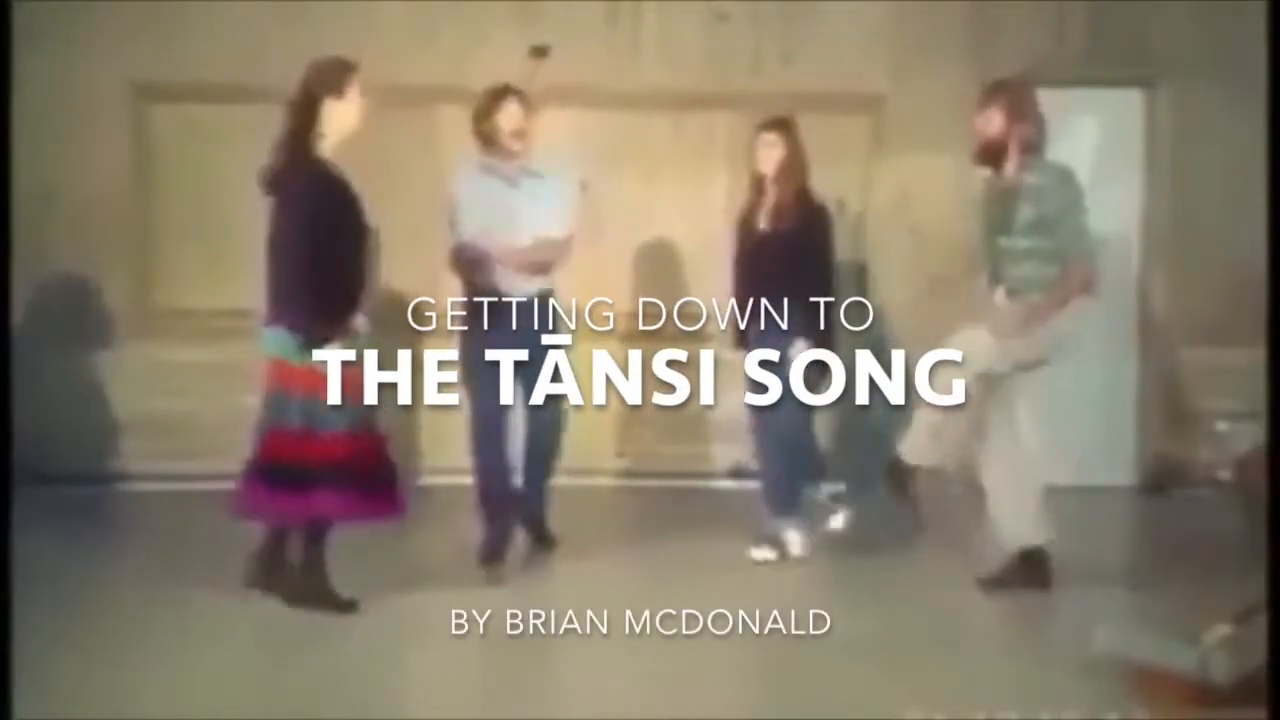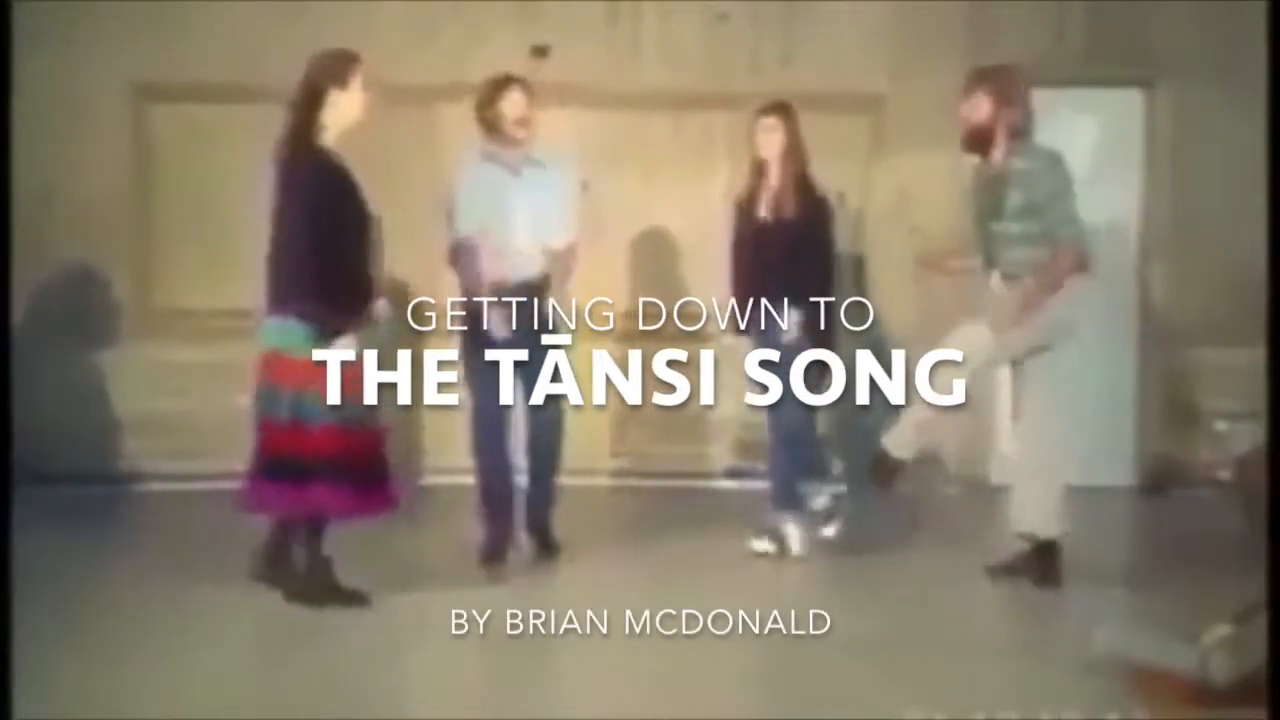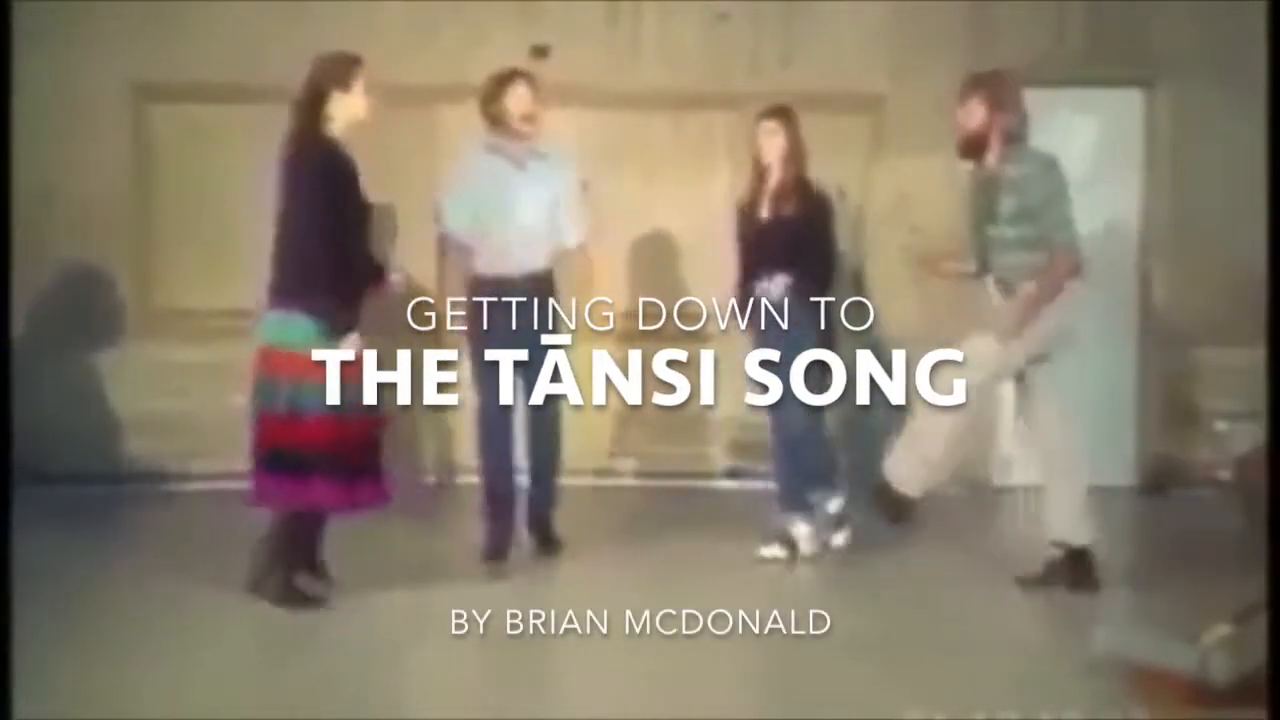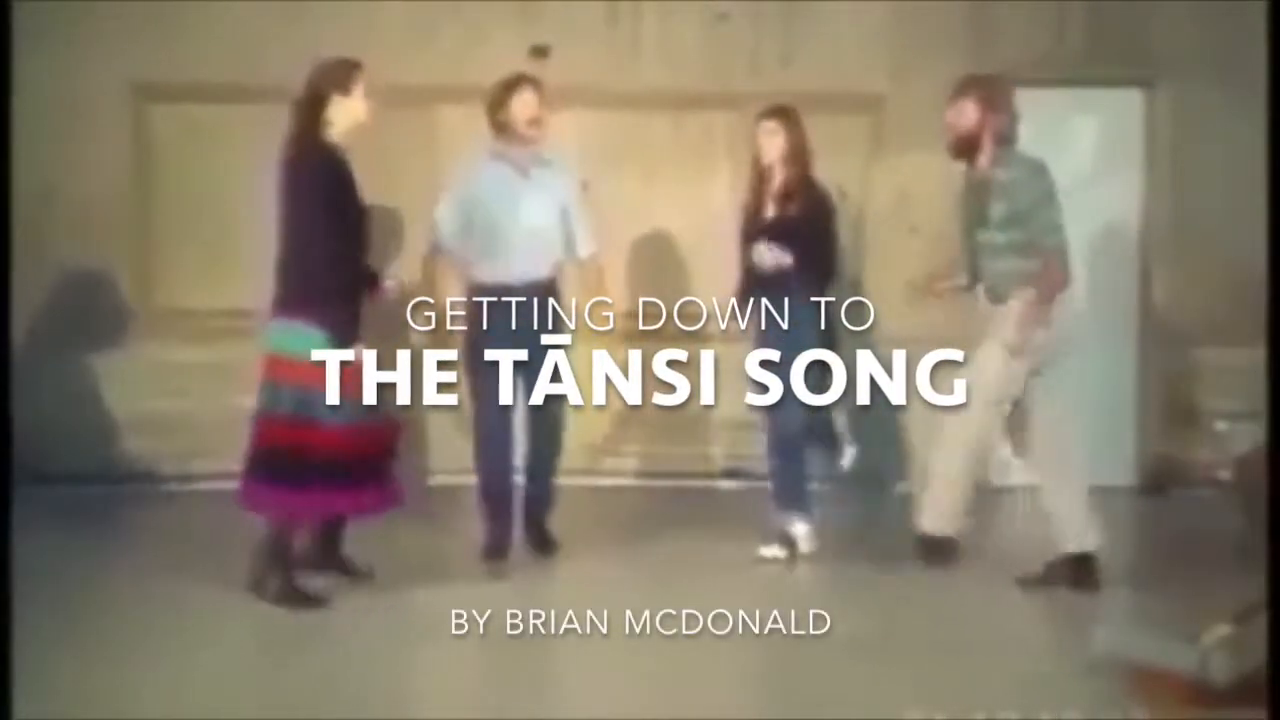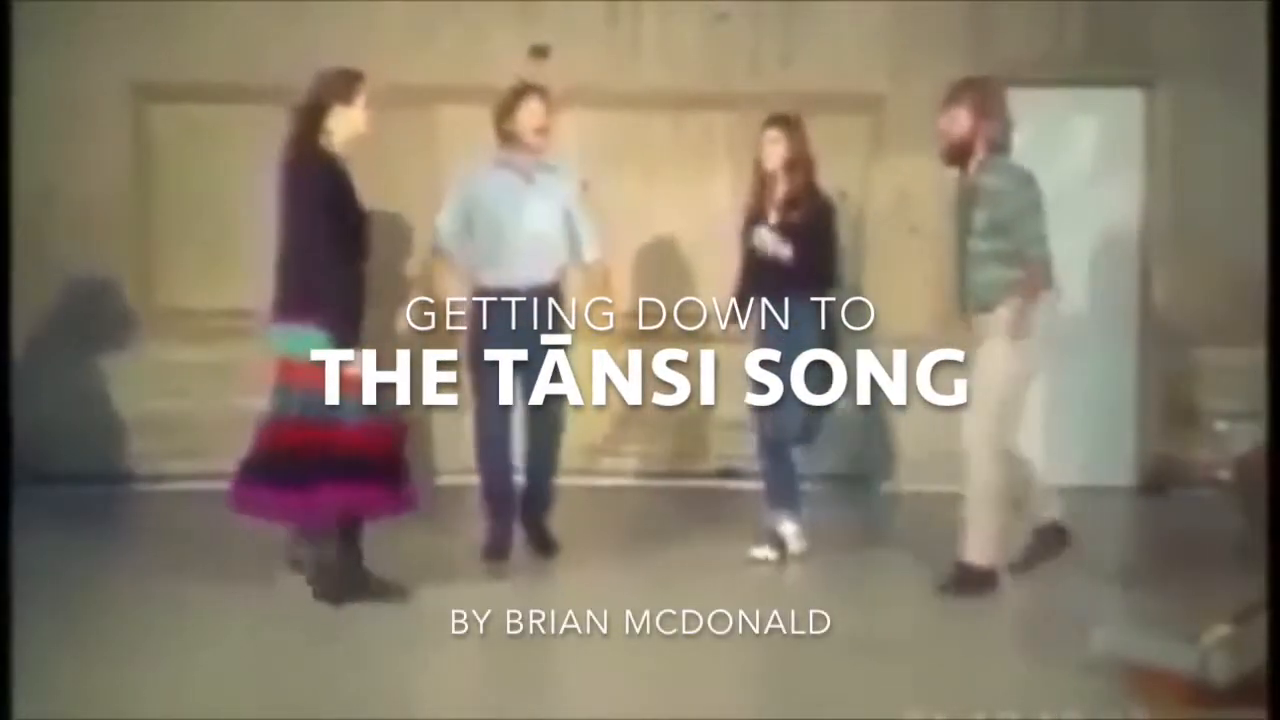
dt=0.1s
person 1, frame 1
left shoulder: (315, 171)
right shoulder: (307, 174)
right elbow: (293, 259)
left wrist: (345, 314)
right wrist: (317, 335)
left hip: (317, 329)
right hip: (306, 335)
left knee: (313, 449)
right knee: (324, 450)
left ankle: (271, 561)
right ankle: (308, 573)
person 1, frame 2
left shoulder: (320, 163)
right shoulder: (310, 165)
right elbow: (299, 251)
left wrist: (366, 296)
right wrist: (332, 327)
left hip: (320, 322)
right hip: (308, 328)
left knee: (316, 441)
right knee: (320, 444)
left ankle: (279, 556)
right ankle: (309, 567)
person 1, frame 3
left shoulder: (320, 157)
right shoulder: (321, 159)
right elbow: (311, 246)
left wrist: (378, 274)
right wrist: (341, 323)
left hip: (314, 317)
right hip: (308, 320)
left knee: (322, 436)
right knee: (310, 441)
left ankle: (298, 544)
right ankle: (273, 566)
person 1, frame 4
left shoulder: (317, 161)
right shoulder: (318, 164)
right elbow: (321, 253)
left wrist: (370, 281)
right wrist: (344, 333)
left hip: (317, 324)
right hip: (313, 328)
left knee: (336, 440)
right knee: (319, 444)
left ankle: (322, 545)
right ankle: (273, 566)
person 1, frame 5
left shoulder: (312, 170)
right shoulder: (321, 173)
right elbow: (326, 261)
left wrist: (346, 335)
right wrist: (348, 341)
left hip: (312, 328)
right hip: (317, 332)
left knee: (336, 445)
right knee: (342, 446)
left ankle: (333, 558)
right ankle: (334, 564)
person 2, frame 1
left shoulder: (1053, 183)
right shoulder: (997, 187)
left elbow: (1080, 269)
left wrist: (1027, 317)
right wrist: (983, 288)
left hip: (1049, 317)
right hip: (1019, 313)
left knee: (956, 357)
right knee: (1004, 435)
left ankle: (915, 454)
right ankle: (1026, 553)
person 2, frame 2
left shoulder: (1041, 166)
right shoulder: (986, 173)
left elbow: (1070, 251)
left wrist: (1023, 300)
right wrist: (961, 263)
left hip: (1045, 300)
right hip: (1017, 299)
left knee: (953, 355)
left ankle: (896, 449)
right ankle: (1041, 545)
person 2, frame 3
left shoulder: (1035, 170)
right shoulder: (985, 176)
left elbow: (1065, 255)
left wrist: (1029, 306)
right wrist: (954, 263)
left hip: (1045, 306)
right hip: (1016, 304)
left knee: (957, 380)
right knee: (1049, 432)
left ankle: (901, 482)
right ankle: (1074, 556)
person 2, frame 4
left shoulder: (1024, 175)
right shoulder: (976, 180)
left elbow: (1055, 261)
left wrist: (1031, 319)
right wrist: (955, 280)
left hip: (1026, 315)
right hip: (1003, 311)
left knee: (966, 408)
left ankle: (937, 528)
right ankle: (1078, 557)
person 2, frame 5
left shoulder: (1011, 184)
right shoulder: (969, 184)
left elbow: (1038, 268)
left wrist: (1019, 314)
right wrist: (960, 307)
left hip: (1013, 324)
right hip: (989, 321)
left knee: (981, 434)
right knee: (989, 435)
left ankle: (978, 562)
right ankle: (1048, 523)
person 3, frame 1
left shoulder: (552, 184)
right shoulder: (467, 185)
left elbow: (558, 244)
right elbow: (465, 253)
left wrist: (509, 253)
right wrist: (497, 271)
left hip: (536, 308)
right hip: (486, 311)
left knee: (547, 413)
right knee: (488, 422)
left ankle: (532, 509)
right ankle: (497, 528)
person 3, frame 2
left shoulder: (554, 174)
right shoulder: (469, 175)
left elbow: (565, 248)
right elbow: (462, 248)
left wrist: (548, 297)
right wrist: (487, 302)
left hip: (537, 306)
right hip: (486, 308)
left knee: (547, 417)
right knee: (489, 419)
left ankle: (539, 517)
right ankle: (497, 528)
person 3, frame 3
left shoulder: (556, 169)
right shoulder: (472, 168)
left elbow: (572, 238)
right elbow: (454, 241)
left hip: (539, 294)
right hip: (490, 296)
left knee: (545, 411)
right knee: (495, 414)
left ankle: (541, 517)
right ankle: (499, 526)
person 3, frame 4
left shoulder: (560, 176)
right shoulder: (475, 175)
left elbow: (583, 247)
right elbow: (445, 244)
left hip: (541, 301)
right hip: (490, 302)
left knee: (547, 414)
right knee: (492, 417)
left ankle: (537, 517)
right ankle: (497, 525)
person 3, frame 5
left shoulder: (563, 183)
right shoulder: (478, 182)
left elbow: (587, 248)
right elbow: (446, 244)
left hip: (543, 306)
right hip: (493, 307)
left knee: (546, 415)
right knee: (490, 419)
left ankle: (536, 517)
right ankle: (501, 522)
person 4, frame 1
left shoulder: (808, 213)
right shoulder: (751, 214)
left elbow: (821, 281)
left wrist: (812, 337)
right wrist: (743, 331)
left hip: (798, 334)
right hip: (765, 332)
left knee: (785, 426)
right knee: (770, 428)
left ankle: (789, 528)
right ankle: (789, 527)
person 4, frame 2
left shoulder: (809, 202)
right shoulder: (749, 202)
left elbow: (822, 271)
left wrist: (803, 314)
right wrist: (744, 317)
left hip: (799, 325)
right hip: (765, 325)
left knee: (791, 420)
right knee: (785, 422)
left ankle: (790, 523)
right ankle: (790, 522)
person 4, frame 3
left shoulder: (810, 201)
right shoulder: (751, 203)
left elbow: (824, 268)
left wrist: (788, 281)
right wrist: (747, 307)
left hip: (801, 321)
right hip: (768, 321)
left knee: (797, 422)
right knee: (786, 423)
right ankle: (800, 524)
person 4, frame 4
left shoulder: (813, 200)
right shoulder: (757, 202)
left elbow: (826, 267)
left wrist: (785, 259)
left hip: (803, 318)
right hip: (769, 319)
left knee: (792, 420)
right knee: (781, 422)
right ankle: (797, 524)
person 4, frame 5
left shoulder: (816, 208)
right shoulder: (759, 206)
left elbow: (825, 273)
left wrist: (785, 251)
right wrist: (744, 307)
left hip: (804, 321)
right hip: (772, 322)
left knee: (782, 424)
right knee: (770, 425)
right ankle: (785, 526)
